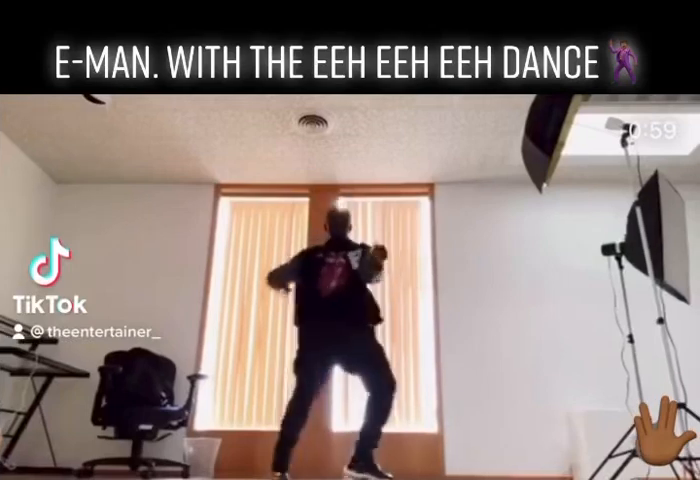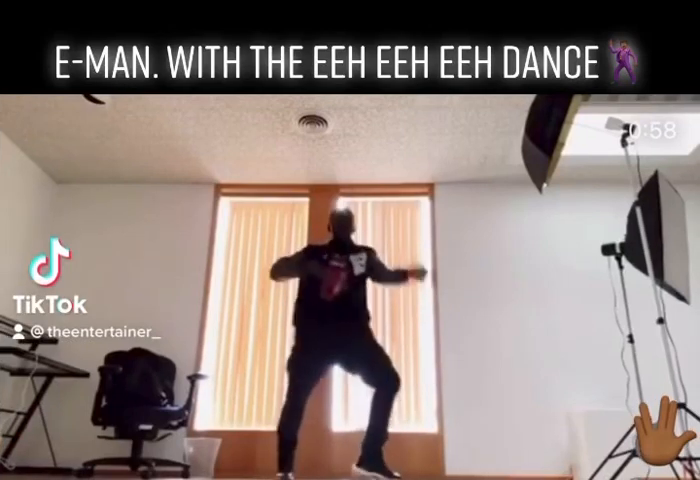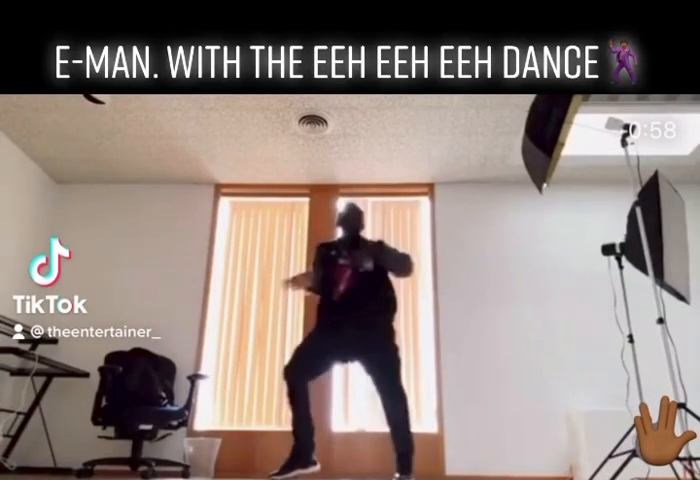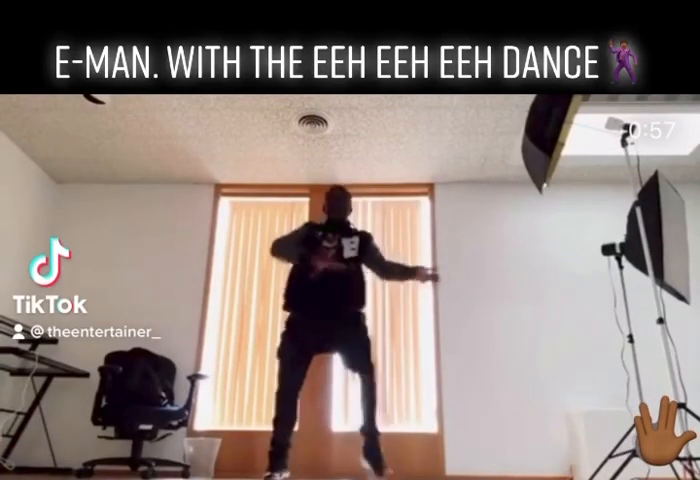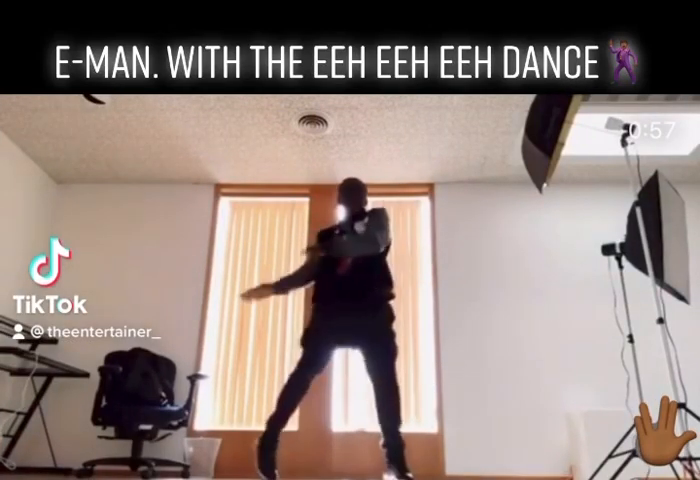
dt=0.5s
person 1, frame 1
left shoulder: (362, 252)
right shoulder: (310, 256)
left elbow: (371, 276)
right elbow: (277, 276)
left wrist: (377, 261)
right wrist: (281, 281)
left hip: (357, 331)
right hip: (318, 332)
left knee: (384, 386)
right knee: (306, 391)
left ankle: (362, 458)
person 1, frame 2
left shoulder: (365, 255)
right shoulder: (311, 254)
left elbow: (382, 274)
right elbow: (278, 271)
left wrist: (405, 274)
right wrist: (310, 269)
left hip: (352, 331)
right hip: (314, 334)
left knee: (388, 381)
right knee: (297, 393)
left ankle: (371, 457)
person 1, frame 3
left shoulder: (375, 250)
right shoulder: (326, 251)
left elbow: (405, 268)
right elbow: (318, 283)
left wrist: (380, 253)
right wrist: (306, 281)
left hip: (371, 329)
right hip: (332, 329)
left knee: (391, 390)
right knee: (294, 374)
right ankle: (303, 453)
person 1, frame 4
left shoulder: (361, 239)
right shoulder: (309, 231)
left elbow: (383, 268)
right elbow: (278, 248)
left wrist: (413, 272)
right wrist: (313, 257)
left hip: (344, 315)
right hip: (304, 316)
left knee: (364, 369)
right knee: (289, 381)
left ankle: (371, 444)
person 1, frame 5
left shoulder: (377, 218)
right shoulder: (329, 233)
left elbow: (374, 242)
right elbow: (307, 273)
left wrist: (329, 250)
right wrist: (271, 289)
left hip: (369, 308)
right hip: (331, 309)
left knee: (384, 376)
right knee: (306, 371)
right ankle: (269, 440)
